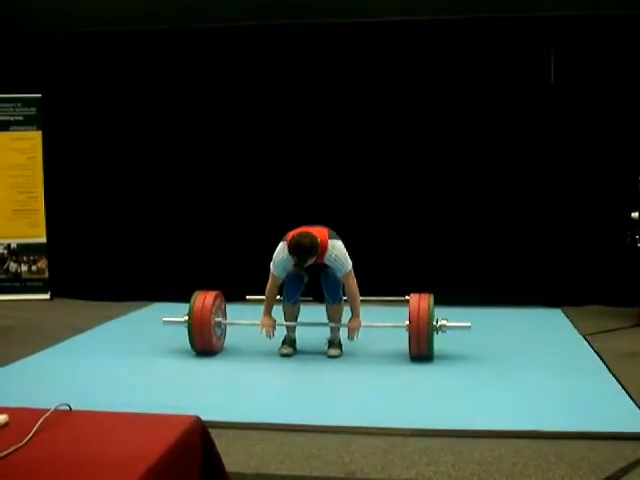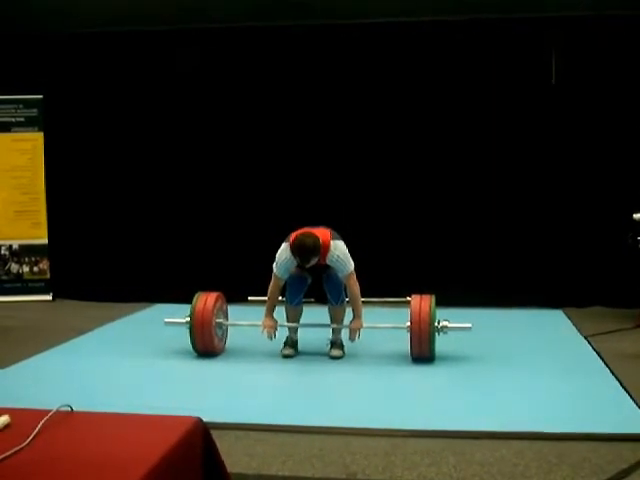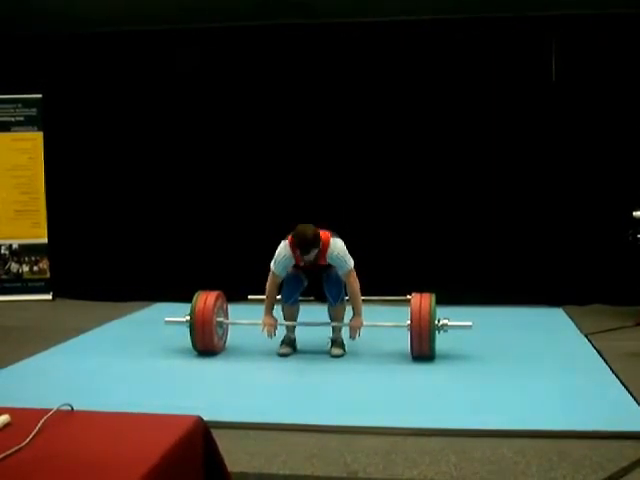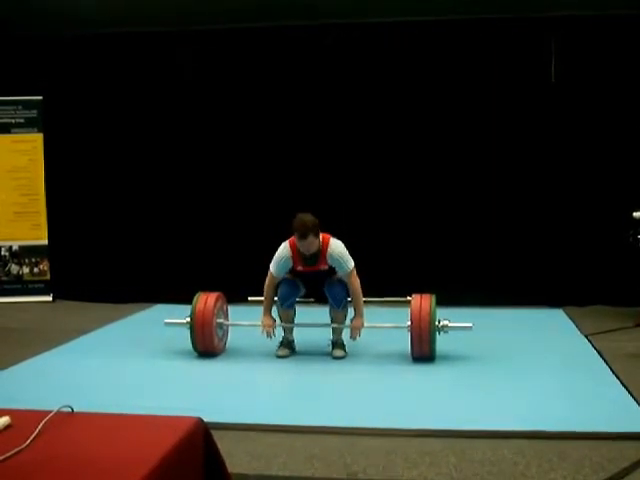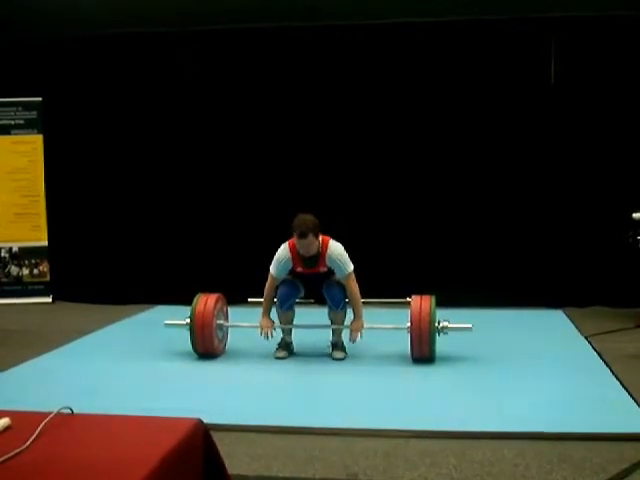
dt=0.4s
person 1, frame 1
left shoulder: (335, 249)
right shoulder: (283, 252)
left elbow: (350, 281)
right elbow: (273, 283)
left wrist: (356, 317)
right wrist: (267, 315)
left hip: (328, 264)
left knee: (333, 291)
right knee: (290, 291)
left ankle: (335, 338)
right ankle: (290, 337)
person 1, frame 2
left shoulder: (336, 249)
right shoulder: (285, 252)
left elbow: (351, 282)
right elbow: (276, 284)
left wrist: (358, 318)
right wrist: (268, 316)
left hip: (330, 266)
left knee: (336, 293)
right knee: (293, 293)
left ankle: (337, 339)
right ankle: (292, 338)
person 1, frame 3
left shoulder: (335, 247)
right shoulder: (285, 249)
left elbow: (351, 279)
right elbow: (273, 281)
left wrist: (357, 316)
right wrist: (268, 314)
left hip: (329, 267)
right hip: (299, 269)
left knee: (336, 292)
right knee: (288, 292)
left ankle: (337, 337)
right ankle: (289, 337)
person 1, frame 4
left shoulder: (335, 248)
right shoulder: (285, 251)
left elbow: (352, 280)
right elbow: (271, 281)
left wrist: (359, 316)
right wrist: (266, 315)
left hip: (329, 278)
right hip: (298, 278)
left knee: (339, 295)
right knee: (283, 294)
left ankle: (337, 339)
right ankle: (288, 339)
person 1, frame 5
left shoulder: (334, 250)
right shoulder: (285, 252)
left elbow: (350, 283)
right elbow: (271, 283)
left wrist: (358, 319)
right wrist: (265, 316)
left hip: (327, 280)
right hip: (299, 280)
left knee: (337, 296)
right knee: (283, 295)
left ankle: (337, 341)
right ankle: (286, 340)
